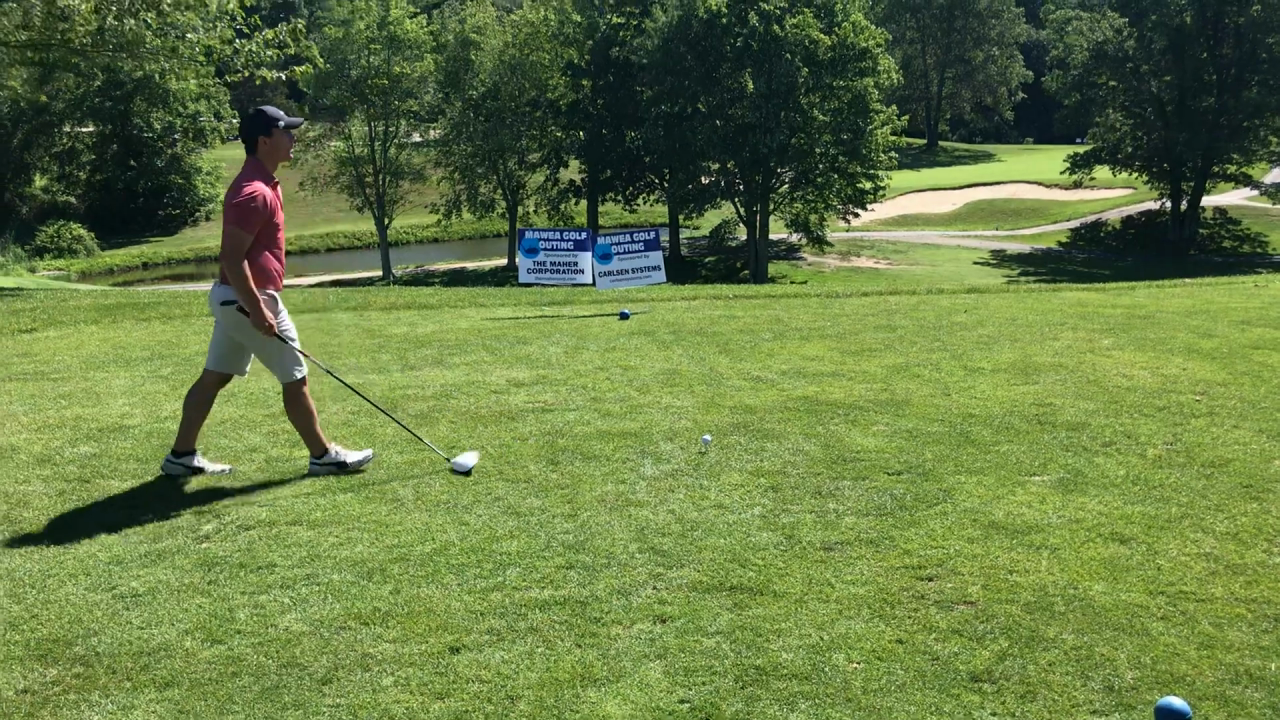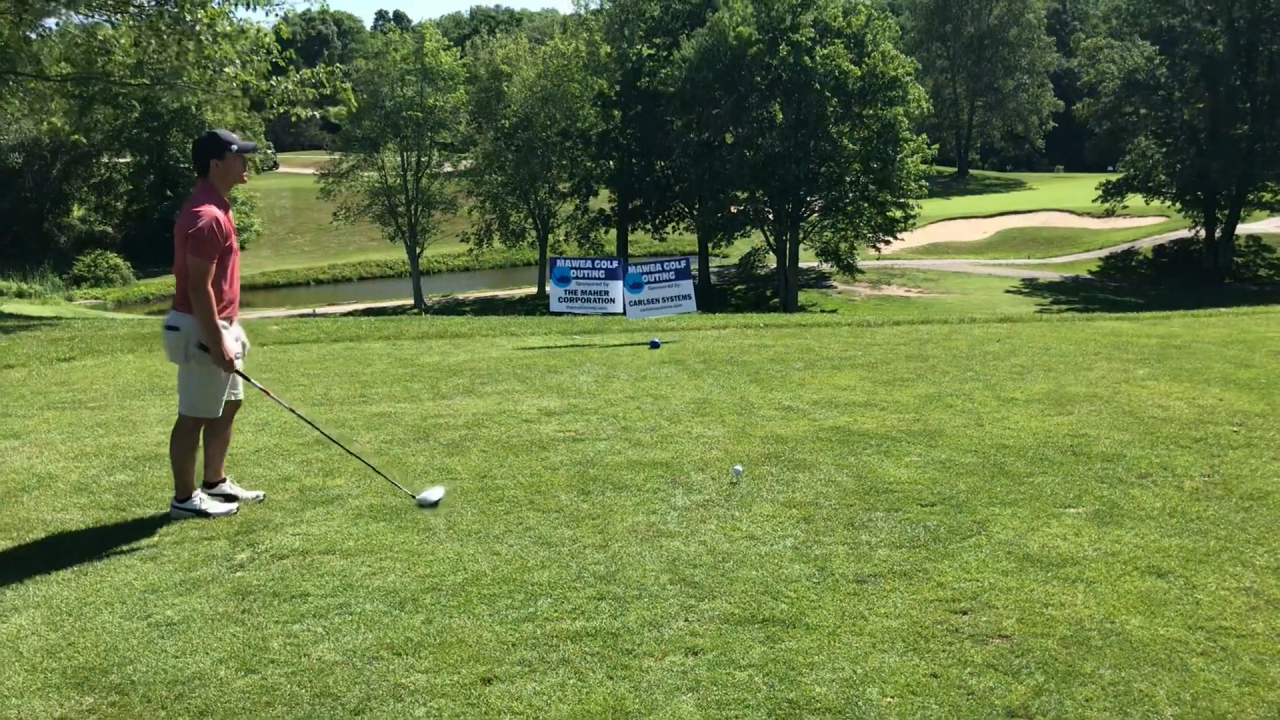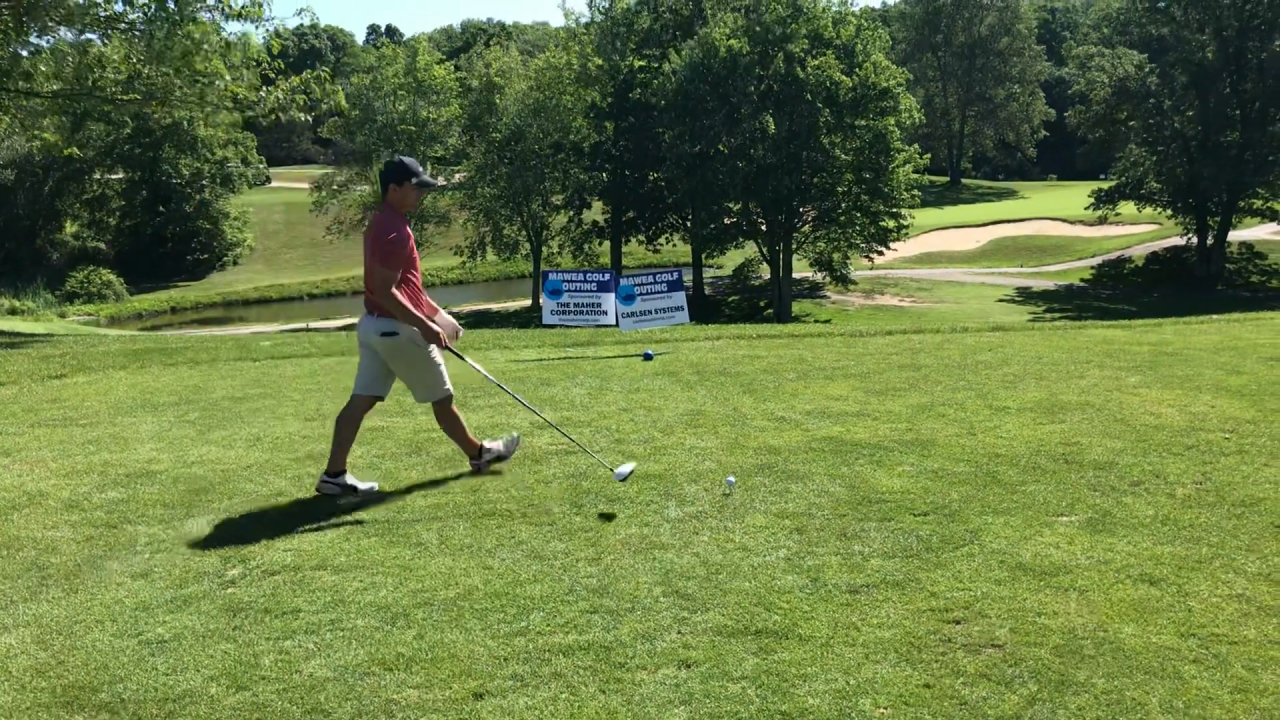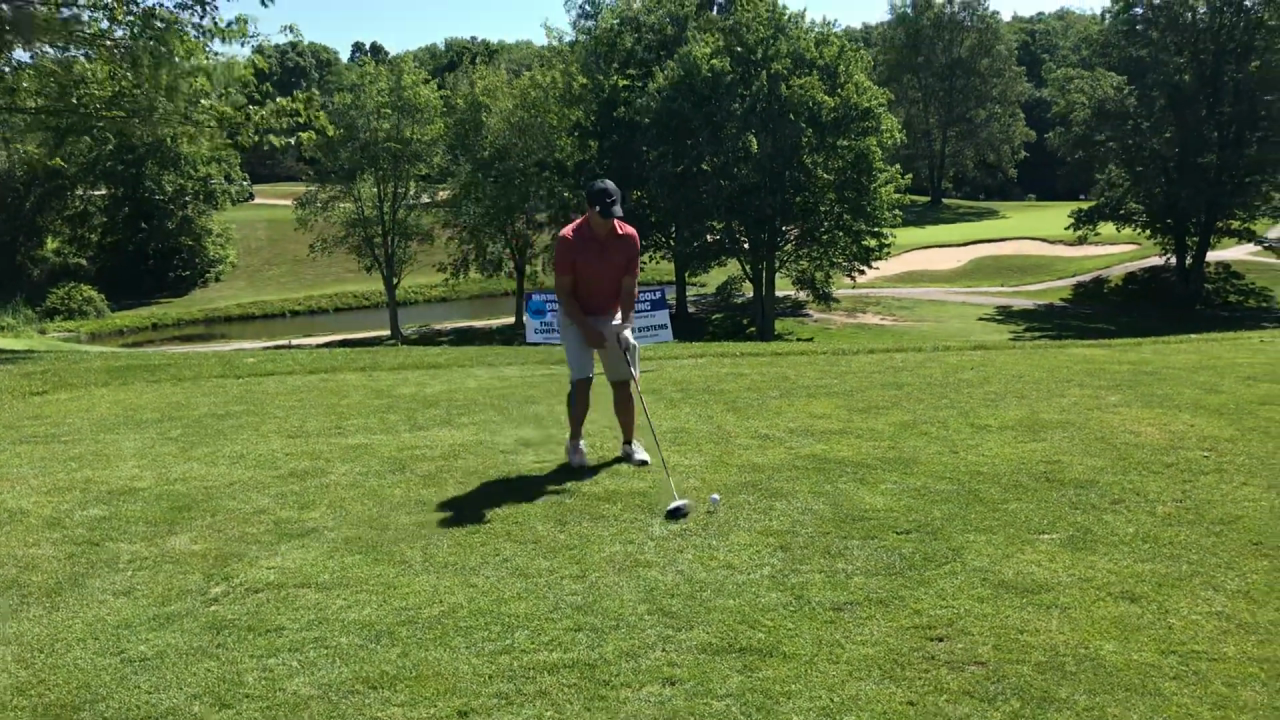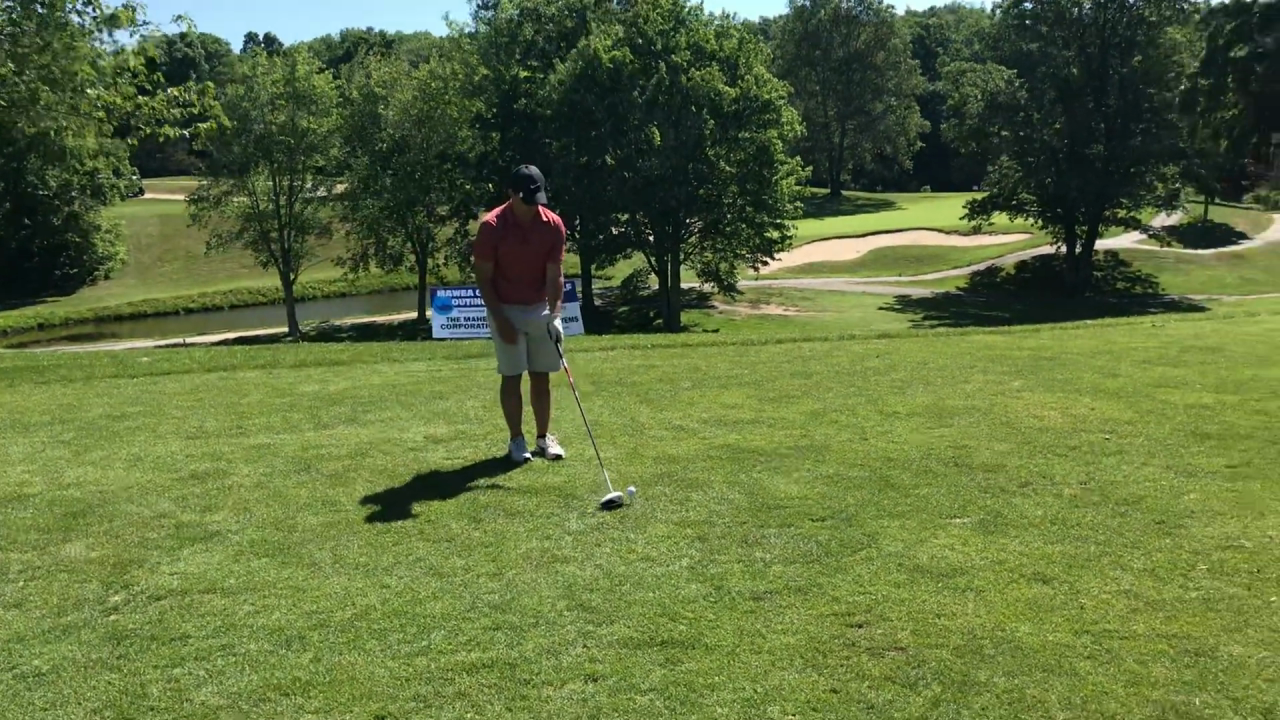
dt=1s
person 1, frame 1
left shoulder: (261, 182)
right shoulder: (254, 192)
right elbow: (233, 257)
right wrist: (258, 310)
left hip: (236, 297)
right hip: (250, 299)
left knee: (215, 377)
right knee: (295, 378)
left ankle: (182, 455)
right ankle: (323, 455)
person 1, frame 2
left shoulder: (216, 207)
right shoulder: (206, 216)
right elbow: (198, 287)
left wrist: (231, 328)
right wrist: (216, 342)
left hip: (218, 324)
right hip: (202, 330)
left knee: (226, 406)
right knee: (195, 415)
left ankle: (215, 482)
right ankle: (185, 498)
person 1, frame 3
left shoulder: (385, 223)
right shoulder: (394, 231)
right elbow: (385, 291)
left wrist: (434, 311)
right wrist: (424, 326)
left hip: (376, 326)
right hip: (398, 329)
left knee: (362, 400)
right knee: (442, 397)
left ankle: (335, 474)
right ankle: (477, 453)
person 1, frame 4
left shoulder: (629, 237)
right shoulder: (568, 240)
left elbow: (628, 288)
right elbow: (563, 294)
left wrist: (624, 325)
right wrist: (587, 329)
left hip: (612, 318)
right hip: (577, 319)
left knee: (622, 383)
right knee: (581, 380)
left ankle: (629, 443)
right ankle: (575, 441)
person 1, frame 5
left shoulder: (554, 225)
right shoulder: (492, 226)
left elbow: (555, 274)
right elbow: (483, 279)
left wrist: (555, 314)
right wrist: (500, 320)
left hip: (540, 309)
right hip: (505, 310)
left knee: (541, 376)
right knee: (511, 376)
left ankle: (544, 437)
right ankle: (516, 439)
